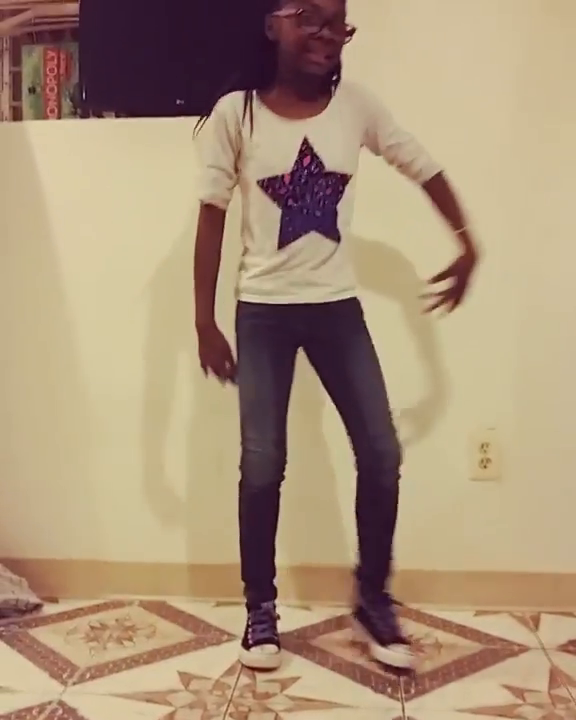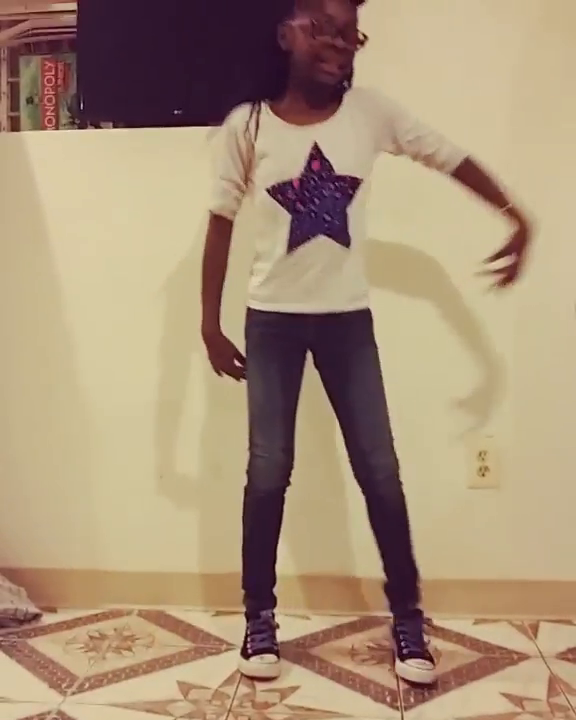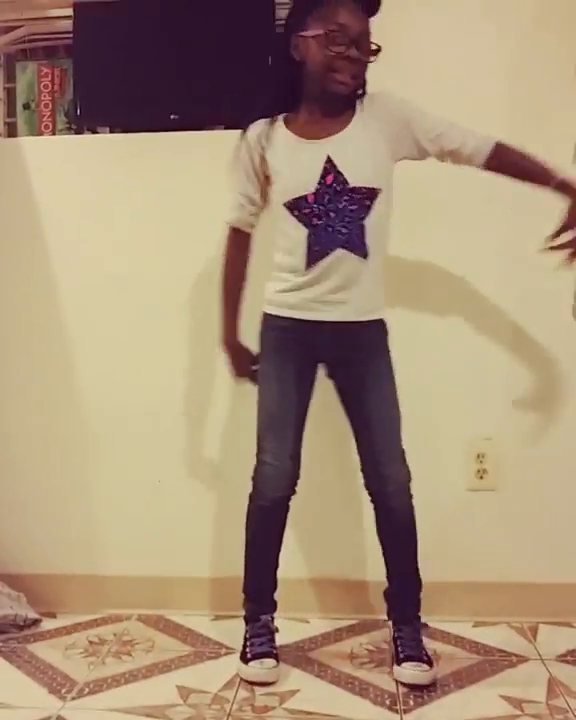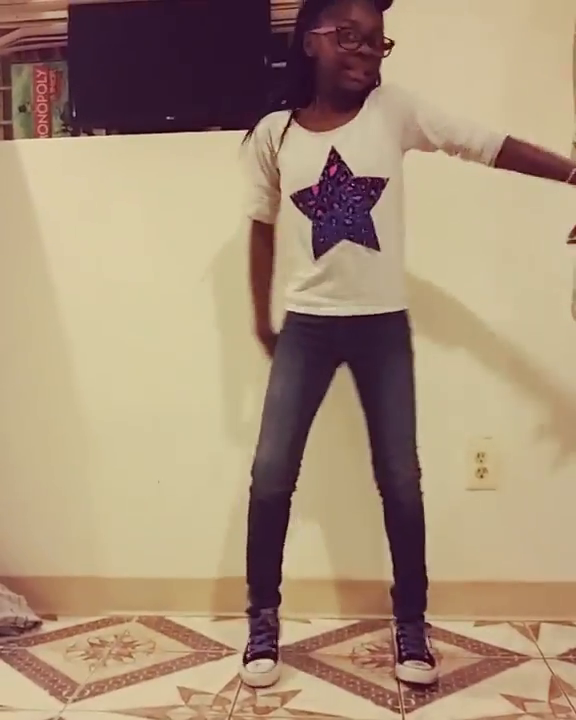
dt=0.1s
person 1, frame 1
left shoulder: (354, 106)
right shoulder: (235, 114)
left elbow: (422, 166)
right elbow: (210, 216)
left wrist: (465, 240)
right wrist: (199, 322)
left hip: (337, 308)
right hip: (261, 310)
left knee: (382, 454)
right knee: (261, 464)
left ankle: (373, 598)
right ankle: (260, 606)
person 1, frame 2
left shoulder: (370, 110)
right shoulder: (247, 124)
left elbow: (452, 158)
right elbow: (221, 223)
left wrist: (517, 216)
right wrist: (209, 322)
left hip: (347, 318)
right hip: (271, 318)
left knee: (379, 469)
right knee: (268, 471)
left ankle: (406, 613)
right ankle: (259, 615)
person 1, frame 3
left shoulder: (386, 118)
right shoulder: (261, 140)
left elbow: (481, 149)
right elbow: (241, 235)
right wrist: (229, 329)
left hip: (363, 329)
right hip: (286, 329)
left knee: (390, 482)
right knee: (273, 479)
left ankle: (405, 622)
right ankle: (259, 621)
person 1, frame 4
left shoulder: (394, 110)
right shoulder: (274, 132)
left elbow: (490, 145)
right elbow: (262, 227)
right wrist: (260, 319)
left hip: (384, 324)
right hip: (307, 324)
left knee: (400, 479)
right knee: (271, 471)
left ankle: (410, 621)
right ankle: (263, 617)
